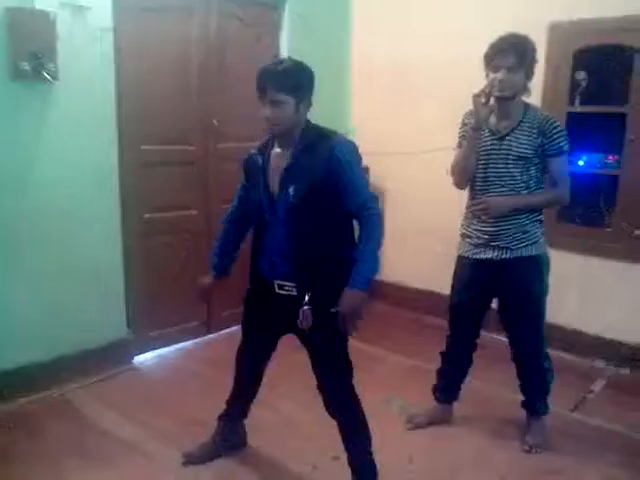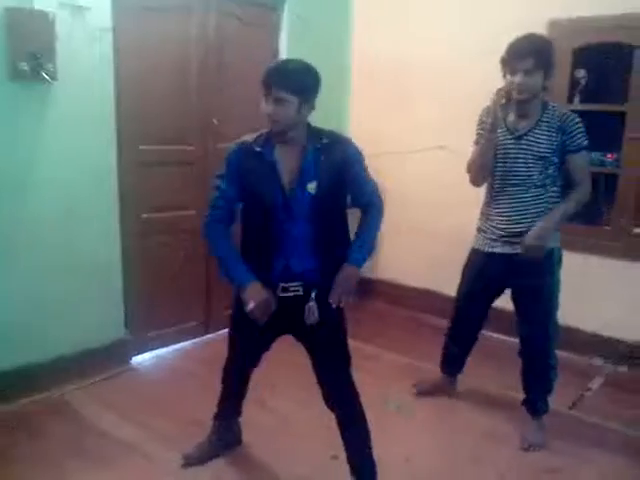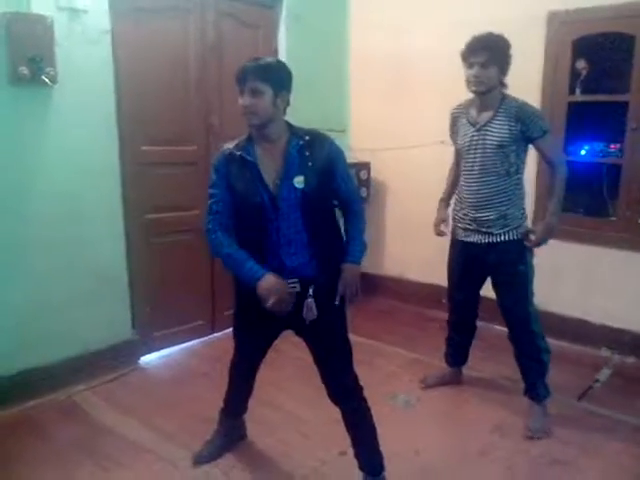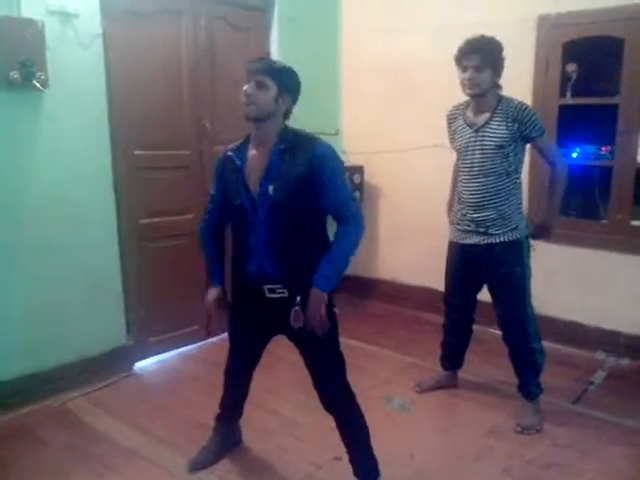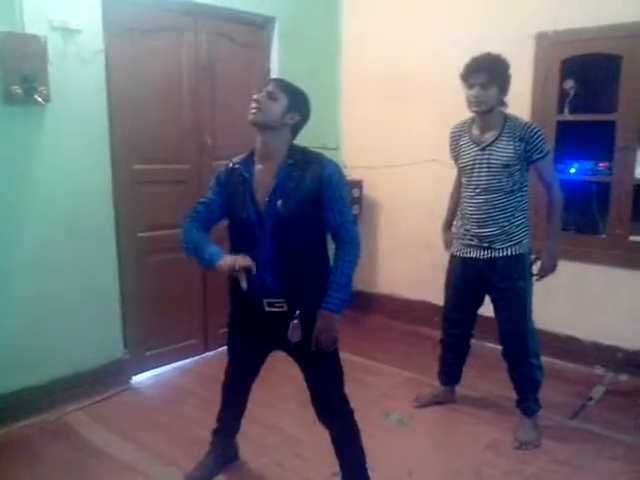
dt=0.4s
person 1, frame 1
left shoulder: (336, 152)
right shoulder: (257, 157)
left elbow: (370, 217)
right elbow: (240, 214)
left wrist: (358, 284)
right wrist: (218, 268)
left hip: (320, 295)
right hip: (267, 289)
left knee: (337, 389)
right knee: (248, 364)
right ankle: (230, 431)
person 1, frame 2
left shoulder: (340, 152)
right shoulder: (245, 155)
left elbow: (372, 207)
right elbow: (216, 222)
left wrist: (354, 262)
right wrist: (244, 282)
left hip: (320, 293)
right hip: (261, 293)
left knee: (339, 389)
right knee: (238, 366)
right ankle: (225, 430)
person 1, frame 3
left shoulder: (321, 149)
right shoulder: (229, 162)
left elbow: (353, 205)
right elbow: (216, 231)
left wrist: (352, 259)
right wrist: (257, 276)
left hip: (319, 289)
right hip: (258, 291)
left knee: (343, 384)
right knee: (243, 365)
right ankle: (230, 426)
person 1, frame 4
left shoulder: (315, 154)
right shoulder: (229, 161)
left elbow: (351, 222)
right elbow: (213, 225)
left wrist: (321, 286)
right wrist: (216, 281)
left hip: (303, 295)
right hip: (250, 295)
left knee: (334, 391)
right knee: (237, 369)
right ankle: (226, 431)
person 1, frame 5
left shoulder: (321, 172)
right shoulder: (232, 174)
left elbow: (348, 241)
right elbow: (192, 225)
left wrist: (331, 308)
right wrist: (219, 258)
left hip: (305, 310)
right hip: (250, 308)
left knee: (332, 406)
right knee: (235, 384)
right ankle: (223, 446)
person 2, frame 1
left shoulder: (546, 126)
right shoulder: (473, 120)
left elbow: (562, 192)
right elbow: (459, 179)
left wrist: (512, 201)
right wrist: (477, 125)
left hip: (524, 254)
right hip: (475, 251)
left knee: (528, 339)
right knee: (460, 333)
left ankle: (536, 414)
right ankle: (443, 404)
person 2, frame 2
left shoulder: (565, 123)
right shoulder: (490, 117)
left elbow: (582, 188)
right elbow: (476, 177)
left wrist: (547, 225)
right wrist: (494, 124)
left hip: (536, 250)
right hip: (489, 243)
left knee: (537, 336)
right knee: (464, 317)
left ankle: (535, 413)
right ankle: (448, 377)
person 2, frame 3
left shoulder: (522, 114)
right shoulder: (458, 115)
left elbow: (558, 166)
left wrist: (549, 219)
right wrist: (444, 203)
left hip: (509, 237)
right hip: (465, 235)
left knee: (521, 319)
right knee: (459, 308)
left ankle: (538, 399)
right ankle: (454, 367)
person 2, frame 4
left shoulder: (518, 114)
right shoulder: (454, 117)
left elbow: (557, 164)
left wrist: (548, 217)
left hip: (506, 239)
right hip: (462, 237)
left knee: (516, 319)
right knee: (456, 310)
left ankle: (531, 396)
right ankle: (449, 372)
person 2, frame 5
left shoulder: (525, 134)
right shoulder: (458, 134)
left elbow: (553, 190)
left wrist: (551, 247)
right wrist: (447, 225)
left hip: (509, 255)
right hip: (464, 252)
left knee: (517, 336)
right knee: (454, 325)
left ankle: (529, 413)
right ankle: (447, 386)
